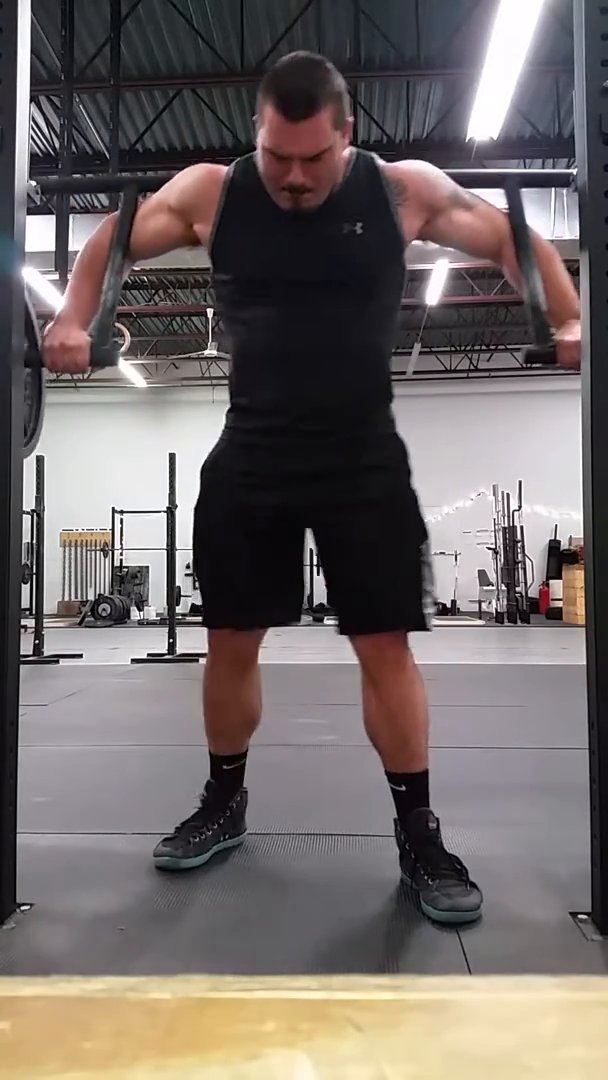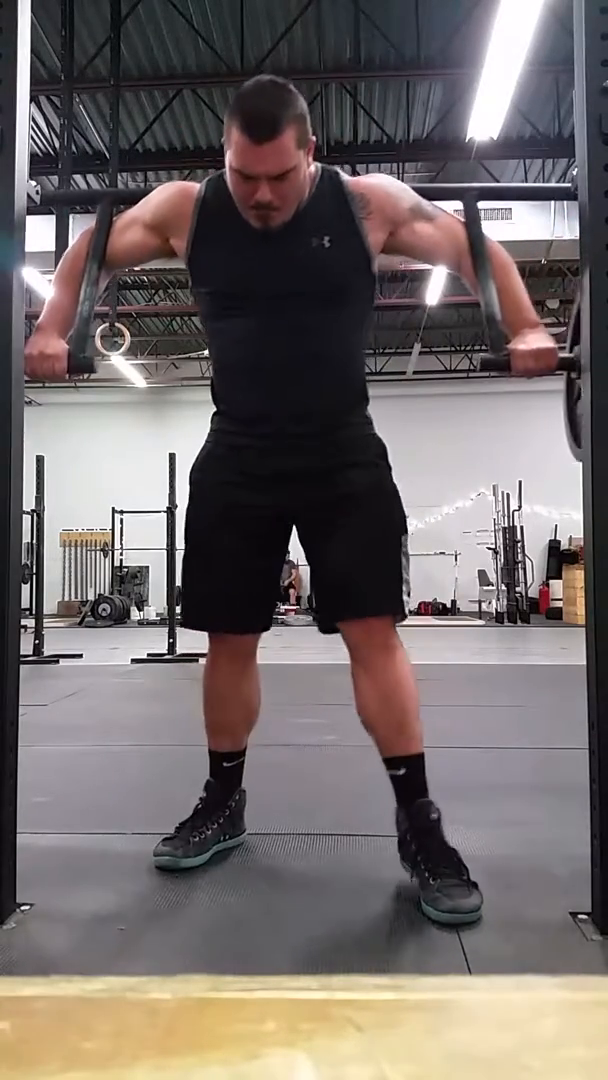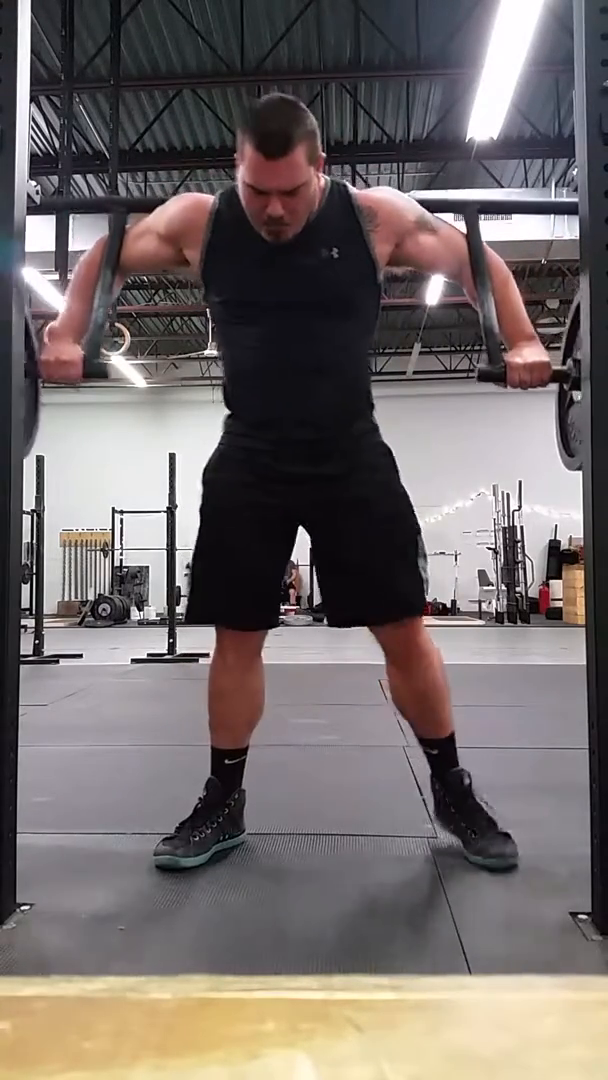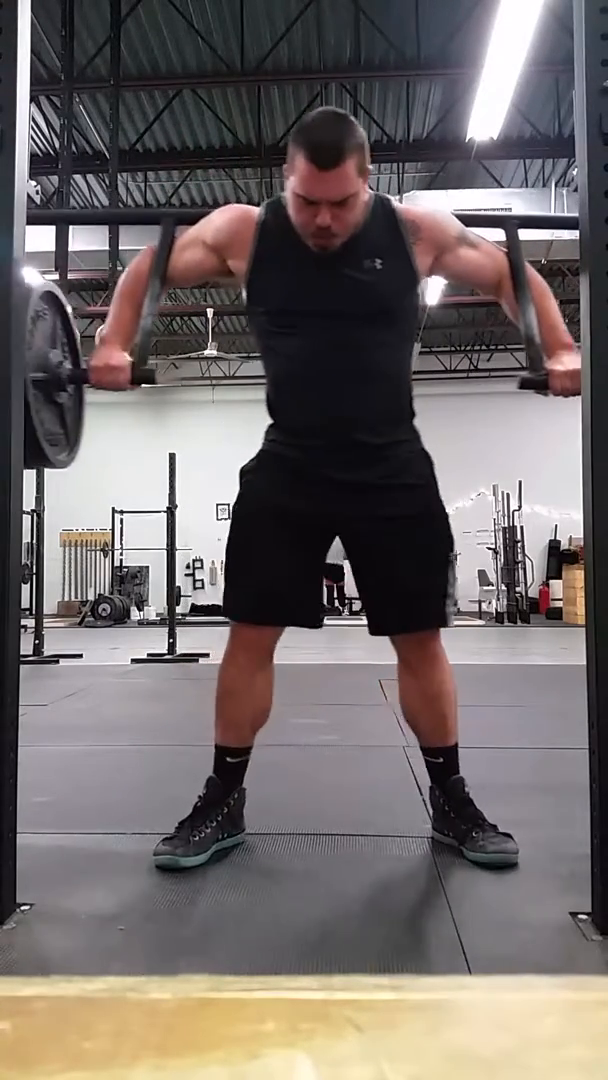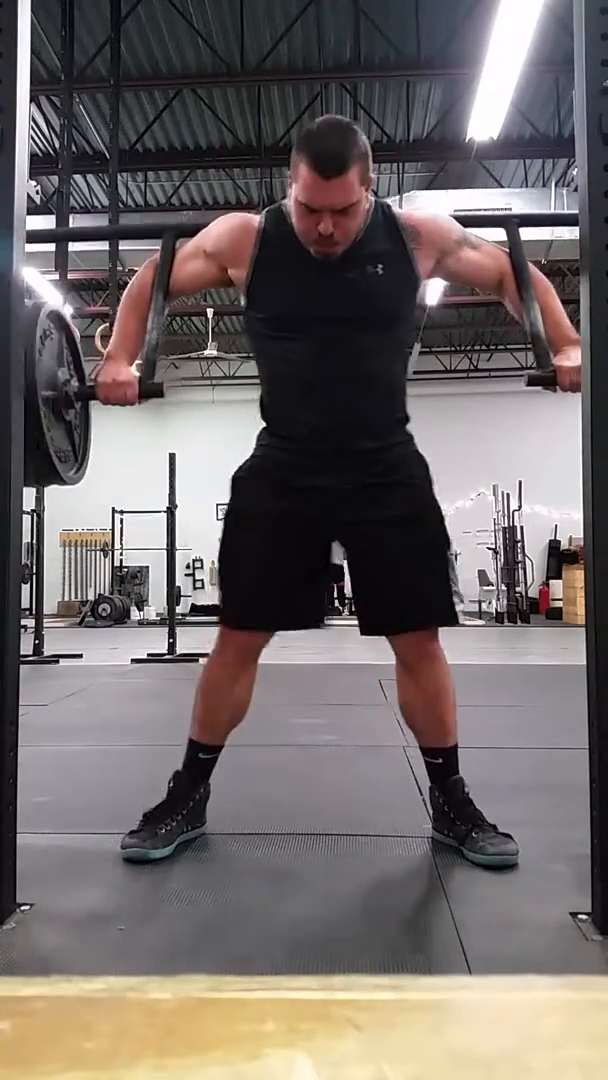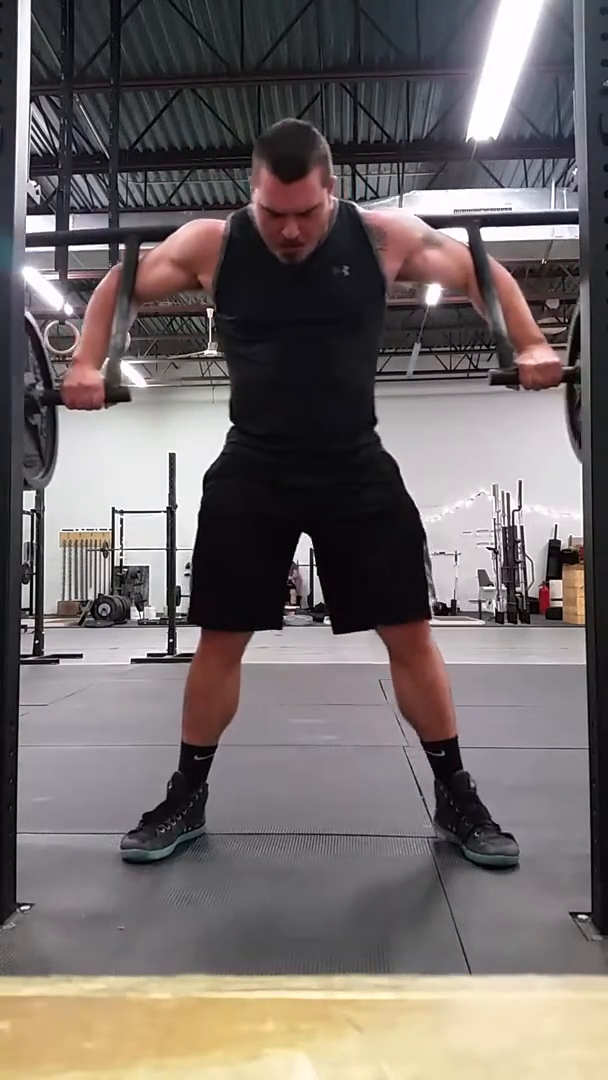
dt=0.3s
person 1, frame 1
left shoulder: (402, 189)
right shoulder: (210, 193)
left elbow: (510, 238)
right elbow: (110, 239)
left wrist: (568, 321)
right wrist: (74, 322)
left hip: (363, 459)
right hip: (249, 457)
left knee: (384, 645)
right knee: (230, 643)
left ankle: (418, 835)
right ankle: (224, 801)
person 1, frame 2
left shoulder: (369, 202)
right shoulder: (185, 208)
left elbow: (474, 248)
right elbow: (90, 251)
left wrist: (526, 329)
right wrist: (53, 331)
left hip: (345, 456)
right hip: (236, 458)
left knee: (373, 632)
right knee: (229, 640)
left ankle: (418, 823)
right ankle: (223, 801)
person 1, frame 3
left shoulder: (376, 216)
right shoulder: (198, 220)
left elbow: (475, 261)
right elbow: (105, 259)
left wrist: (521, 342)
right wrist: (67, 337)
left hip: (353, 460)
right hip: (249, 462)
left knee: (403, 631)
right knee: (236, 636)
left ankle: (454, 793)
right ankle: (223, 801)
person 1, frame 4
left shoulder: (418, 230)
right shoulder: (243, 231)
left elbow: (509, 274)
right elbow: (150, 268)
left wrist: (560, 351)
right wrist: (115, 344)
left hip: (392, 469)
right hip: (286, 468)
left knee: (420, 640)
right knee: (251, 635)
left ankle: (451, 802)
right ankle: (223, 798)
person 1, frame 5
left shoulder: (416, 235)
right shoulder: (243, 239)
left elbow: (510, 274)
right elbow: (151, 282)
left wrist: (566, 346)
right wrist: (120, 360)
left hip: (386, 471)
right hip: (280, 472)
left knee: (418, 641)
right knee: (239, 639)
left ankle: (451, 803)
right ankle: (188, 795)
person 1, frame 6
left shoulder: (383, 235)
right shoulder: (211, 243)
left elbow: (480, 272)
right elbow: (119, 285)
left wrist: (530, 345)
right wrist: (86, 363)
left hip: (357, 468)
right hip: (252, 471)
left knee: (409, 632)
right knee: (220, 638)
left ankle: (456, 797)
right ankle: (186, 797)
